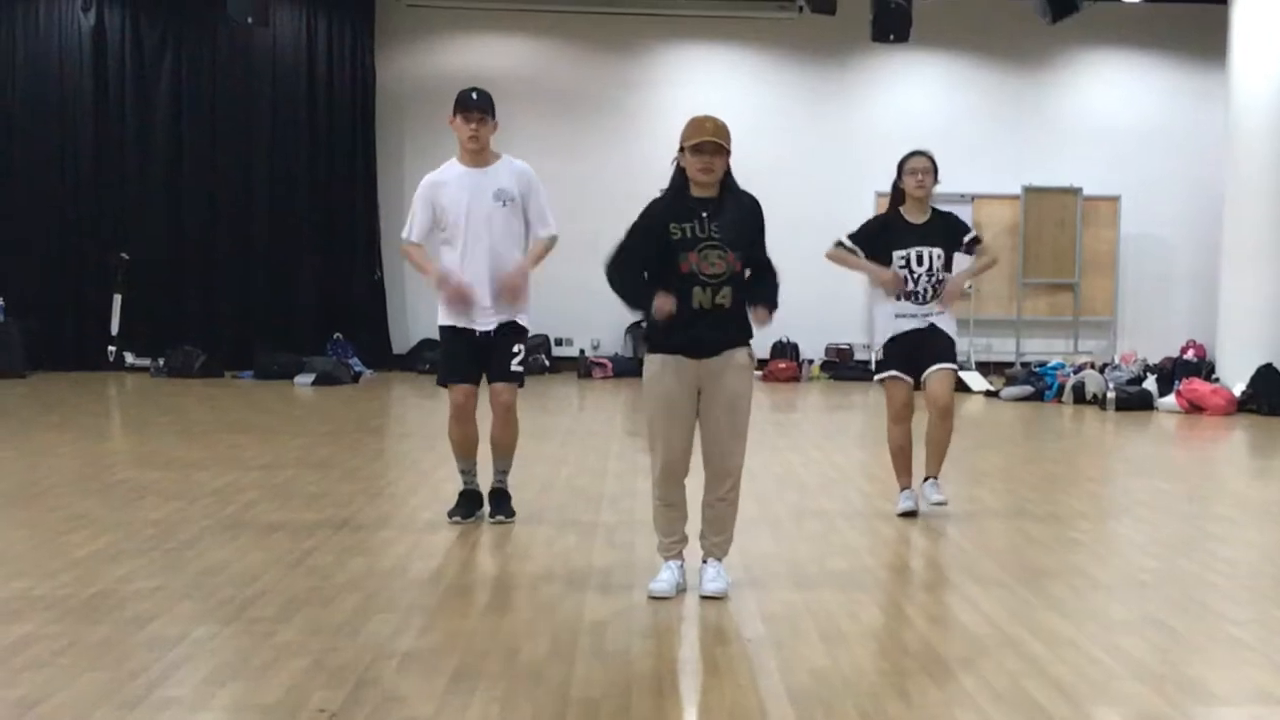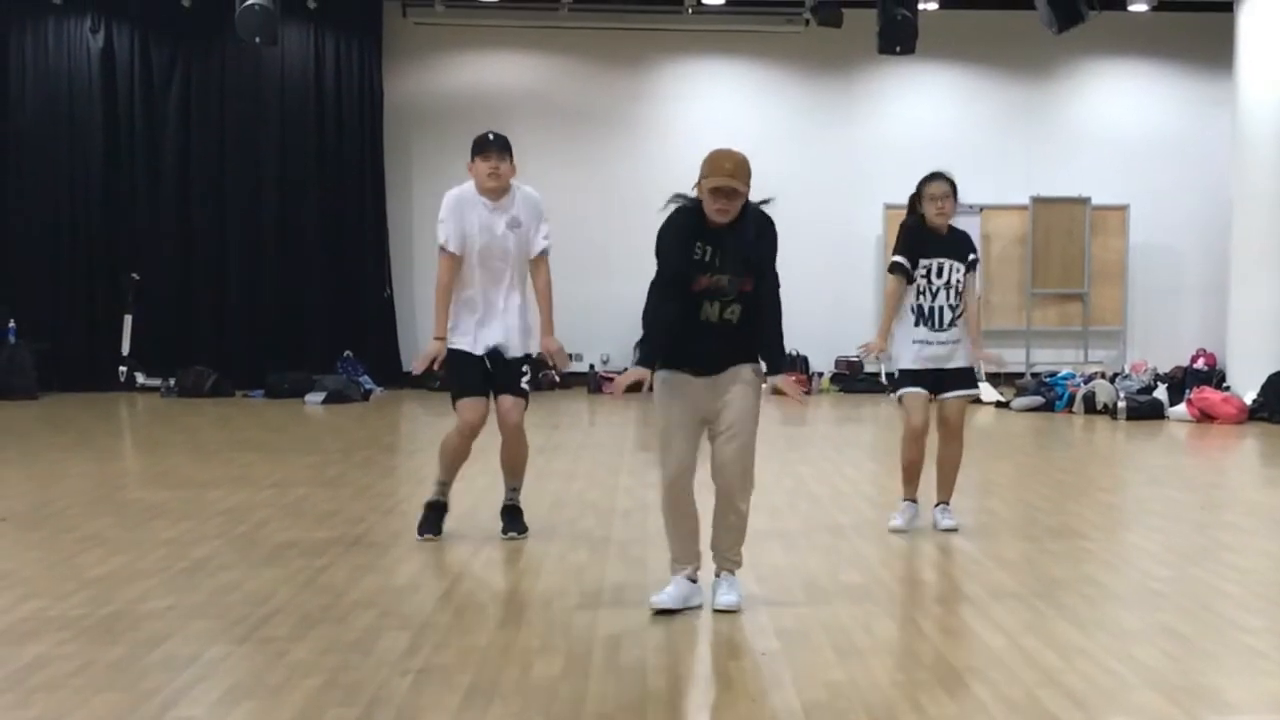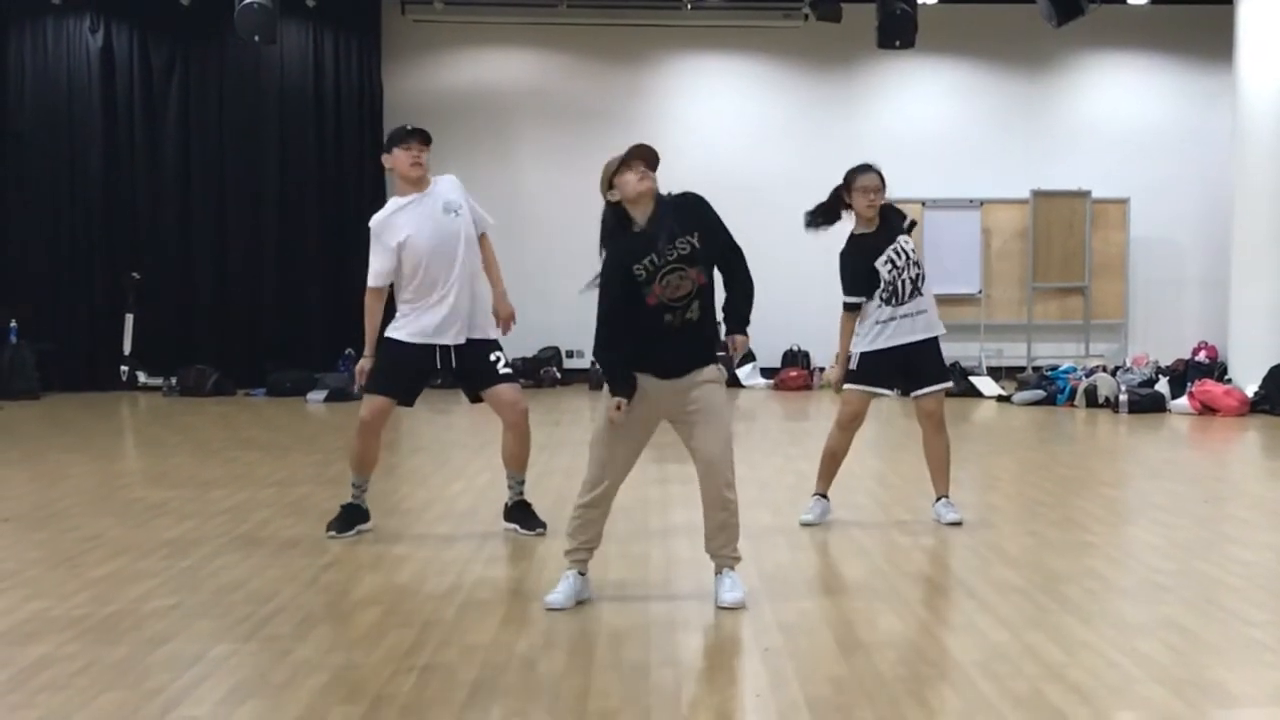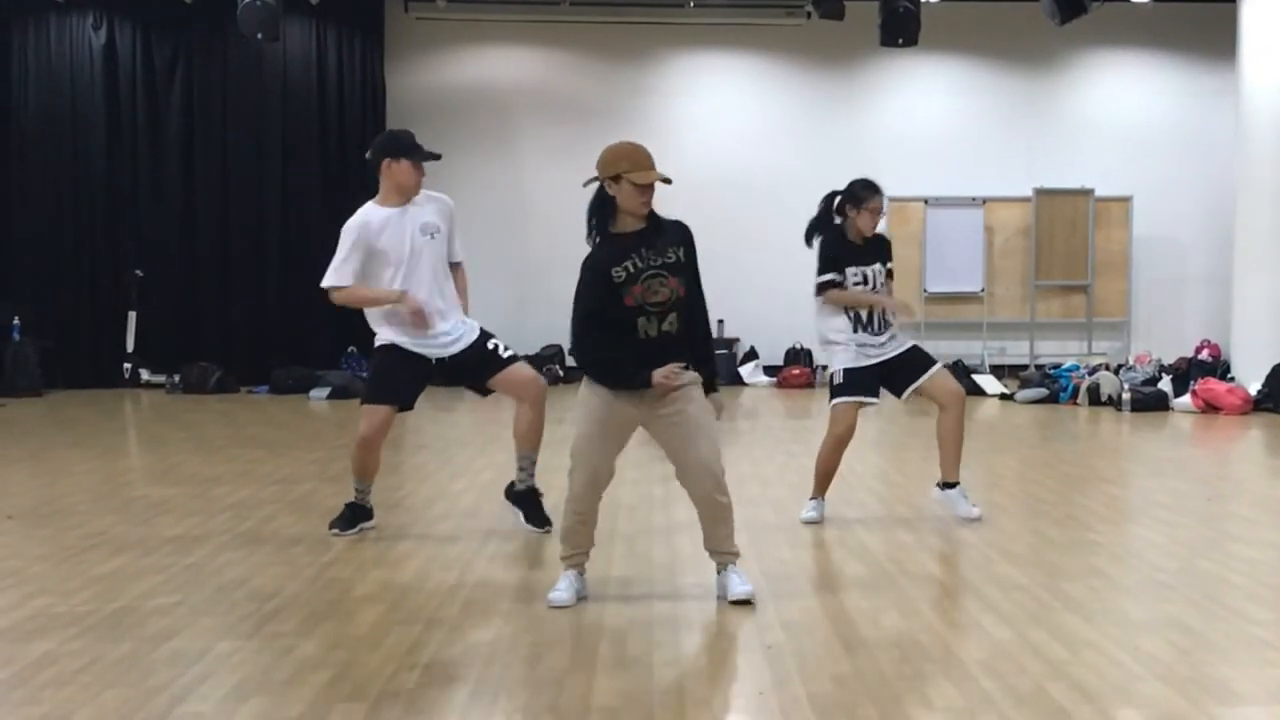
dt=1s
person 1, frame 1
left shoulder: (745, 209)
right shoulder: (661, 213)
left elbow: (761, 268)
right elbow: (621, 268)
left wrist: (765, 302)
right wrist: (649, 298)
left hip: (730, 355)
right hip: (670, 355)
left knee: (725, 466)
right knee: (668, 465)
left ankle: (714, 559)
right ankle: (671, 559)
person 1, frame 2
left shoulder: (760, 230)
right shoulder: (679, 227)
left elbow: (767, 300)
right elbow: (662, 296)
left wrist: (777, 367)
right wrist: (647, 361)
left hip: (738, 373)
right hip: (679, 372)
left knee: (734, 475)
right knee: (676, 478)
left ankle: (726, 572)
right ankle: (685, 576)
person 1, frame 3
left shoulder: (694, 211)
right shoulder: (620, 251)
left elbow: (735, 269)
right elbow: (611, 326)
left wrist: (738, 326)
right wrist: (617, 386)
left hip: (699, 375)
right hip: (639, 379)
left knee: (718, 475)
right knee: (600, 478)
left ankle: (725, 568)
right ankle: (576, 572)
person 1, frame 4
left shoulder: (677, 237)
right shoulder: (602, 258)
left elbow: (695, 312)
right elbow: (587, 341)
left wrist: (709, 382)
right wrist: (643, 374)
left hip: (677, 383)
right hip: (610, 387)
left knee: (708, 475)
right knee: (585, 483)
left ankle: (726, 565)
right ankle: (572, 570)
person 2, frame 1
left shoulder: (519, 175)
right shoulder: (435, 183)
left elbow: (546, 235)
right elbow: (412, 244)
left wrist: (523, 270)
right wrist: (441, 276)
left hip: (508, 312)
right hip: (457, 315)
left knee: (504, 401)
right knee: (460, 402)
left ankle: (500, 489)
right ankle: (469, 489)
person 2, frame 2
left shoulder: (529, 203)
right shoulder: (456, 201)
left elbow: (539, 266)
right elbow: (447, 265)
left wrist: (548, 333)
right wrist: (439, 336)
left hip: (514, 335)
right hip: (465, 334)
left knee: (512, 419)
right knee: (471, 422)
left ankle: (512, 505)
right ankle: (438, 501)
person 2, frame 3
left shoulder: (452, 187)
right shoulder: (385, 221)
left elbow: (480, 238)
right elbow: (376, 289)
left wrist: (500, 295)
right wrist: (369, 352)
left hip: (473, 330)
right hip: (410, 335)
left knee: (515, 408)
right knee: (369, 416)
left ankle: (516, 504)
right ankle: (356, 506)
person 2, frame 4
left shoulder: (441, 206)
right shoulder: (362, 225)
right elbow: (339, 292)
left wrist: (462, 318)
right wrist: (397, 298)
left hip: (457, 335)
right hip: (399, 345)
left knee: (533, 387)
right knee: (369, 433)
left ankle: (524, 488)
right ankle: (360, 506)
person 3, frame 1
left shoulder: (948, 224)
right shoulder: (883, 224)
left elbow: (987, 256)
right elbow: (835, 253)
left wrist: (960, 278)
right wrist: (874, 270)
left hip: (936, 326)
right hip: (894, 329)
left knee: (941, 403)
right knee: (899, 410)
left ankle: (931, 479)
right ankle: (905, 489)
person 3, frame 2
left shoulder: (964, 242)
right shoulder: (910, 232)
left elbow: (969, 293)
right elbow: (896, 285)
left wrist: (976, 343)
right wrist: (882, 335)
left hip: (954, 351)
right hip: (911, 349)
left knee: (952, 427)
right knee: (916, 426)
left ankle: (942, 505)
right ankle: (908, 501)
person 3, frame 3
left shoulder: (893, 216)
right shoulder: (853, 252)
right elbow: (851, 310)
left wrist: (925, 292)
right wrist: (841, 361)
left hip: (921, 333)
right hip: (875, 340)
left knee: (933, 416)
right knee: (848, 417)
left ankle: (942, 500)
right ankle: (820, 497)
person 3, frame 4
left shoulder: (880, 245)
right shoulder: (831, 241)
right elbow: (830, 295)
right wrist: (880, 300)
left hip: (892, 346)
right hip: (849, 353)
left knee: (953, 396)
right knee: (841, 431)
left ankle: (949, 486)
right ankle: (816, 499)
